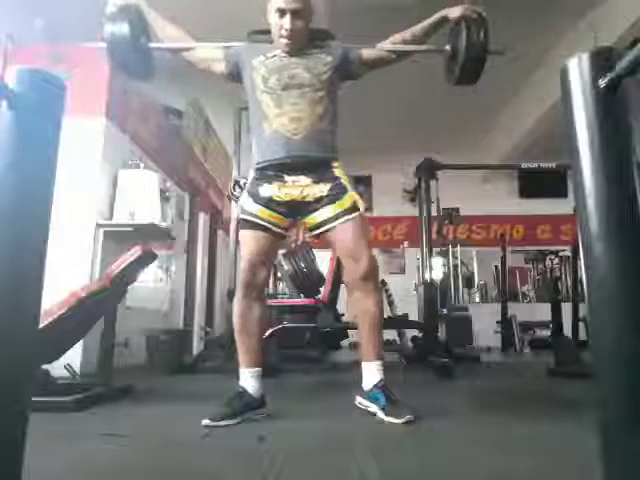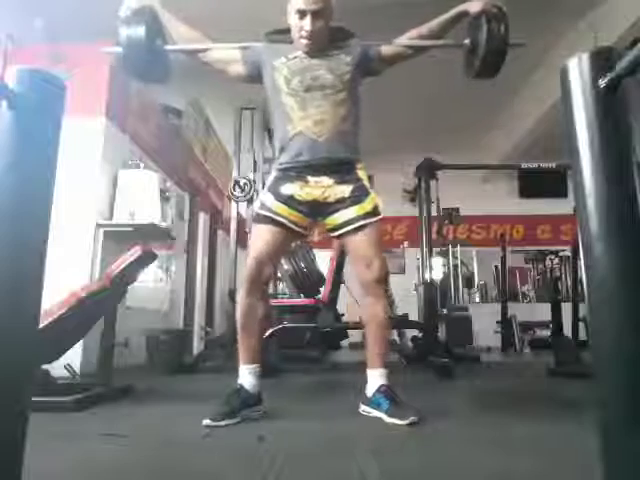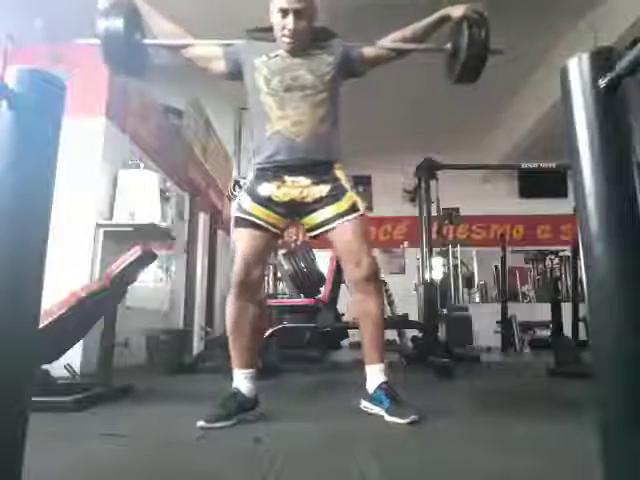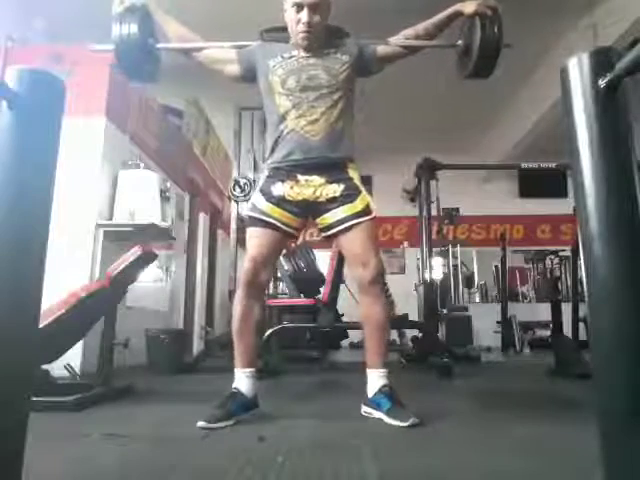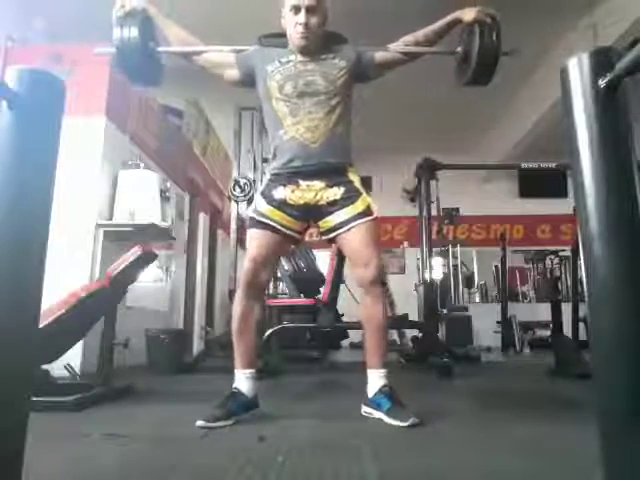
dt=0.5s
person 1, frame 1
left shoulder: (334, 55)
right shoulder: (248, 56)
left elbow: (392, 49)
right elbow: (189, 48)
left hip: (323, 176)
right hip: (267, 178)
left knee: (363, 271)
right knee: (249, 281)
left ankle: (374, 386)
right ankle: (250, 390)
person 1, frame 2
left shoulder: (351, 55)
right shoulder: (263, 58)
left elbow: (407, 43)
right elbow: (207, 50)
left hip: (344, 178)
right hip: (288, 180)
left knee: (373, 278)
right knee: (254, 275)
left ankle: (377, 388)
right ankle: (246, 389)
person 1, frame 3
left shoulder: (335, 54)
right shoulder: (249, 54)
left elbow: (392, 46)
right elbow: (189, 47)
left hip: (324, 178)
right hip: (267, 179)
left knee: (364, 272)
right knee: (244, 279)
left ankle: (377, 387)
right ankle: (243, 390)
person 1, frame 4
left shoulder: (348, 54)
right shoulder: (263, 56)
left elbow: (405, 41)
right elbow: (200, 49)
left hip: (337, 178)
right hip: (281, 179)
left knee: (369, 276)
right knee: (251, 277)
left ankle: (377, 390)
right ankle: (243, 390)
person 1, frame 5
left shoulder: (347, 58)
right shoulder: (262, 60)
left elbow: (404, 49)
right elbow: (200, 53)
left hip: (337, 182)
right hip: (283, 183)
left knee: (372, 276)
right knee: (251, 278)
left ankle: (377, 390)
right ankle: (243, 390)
